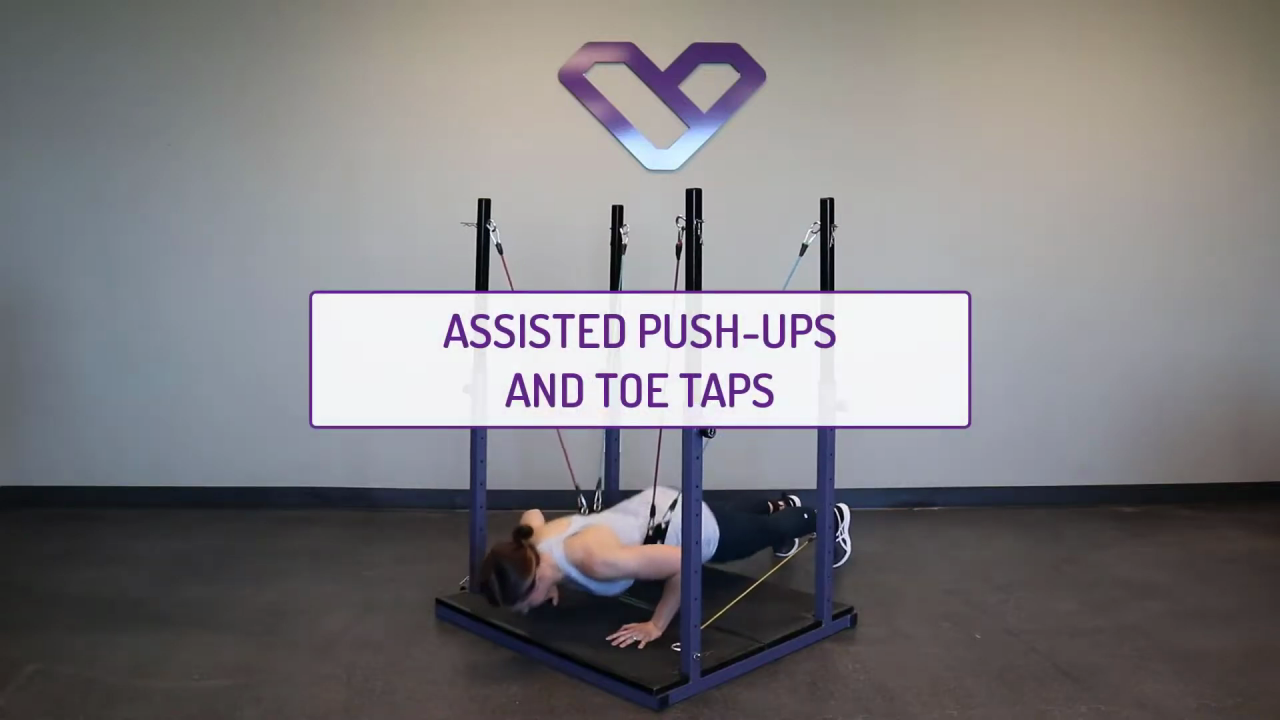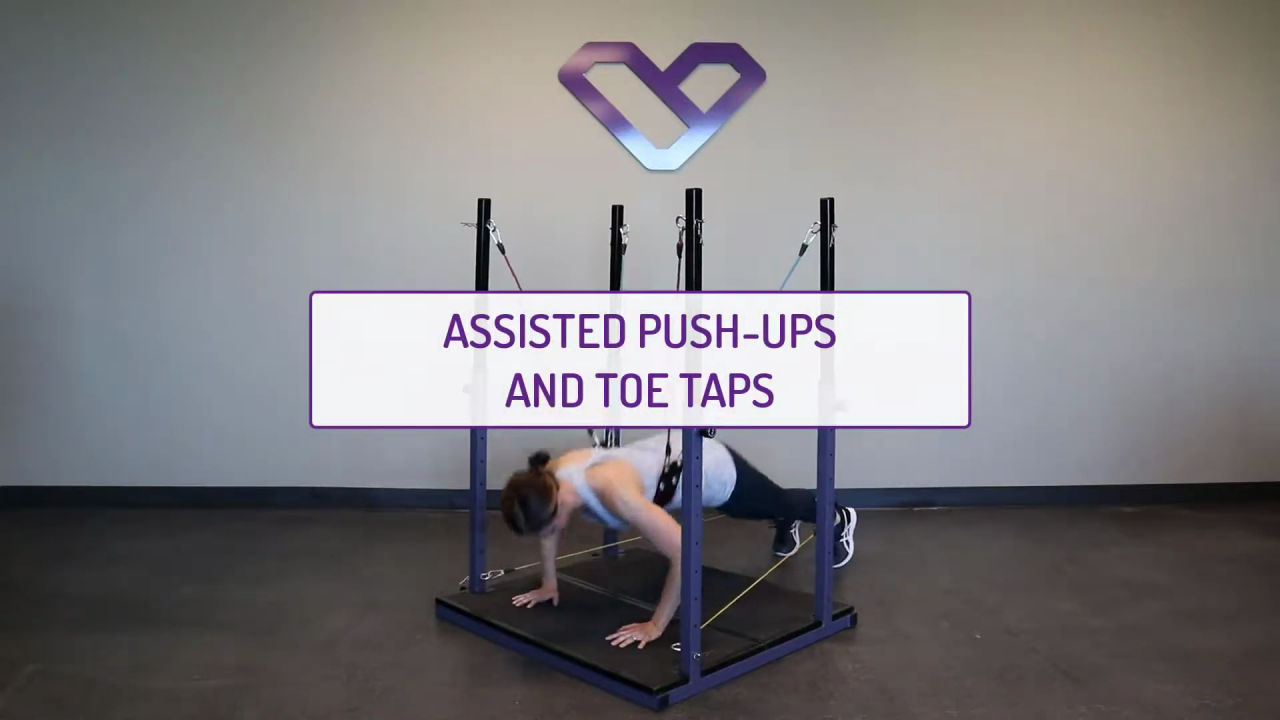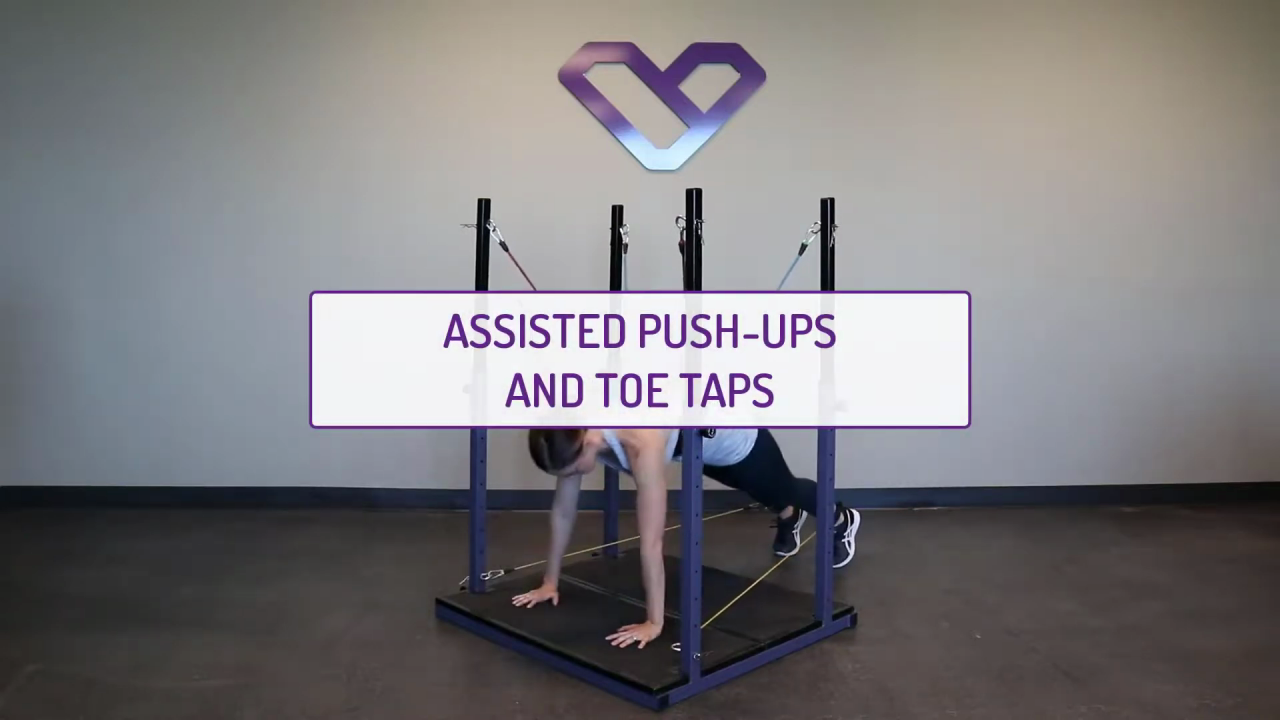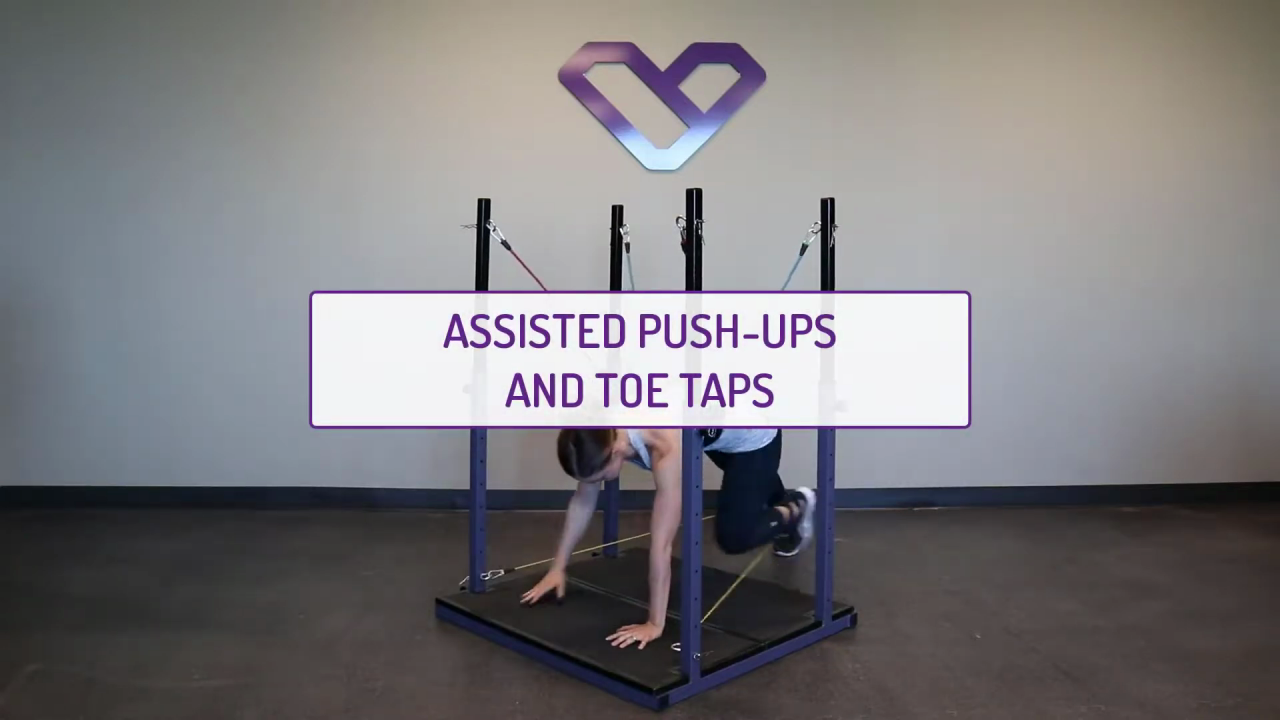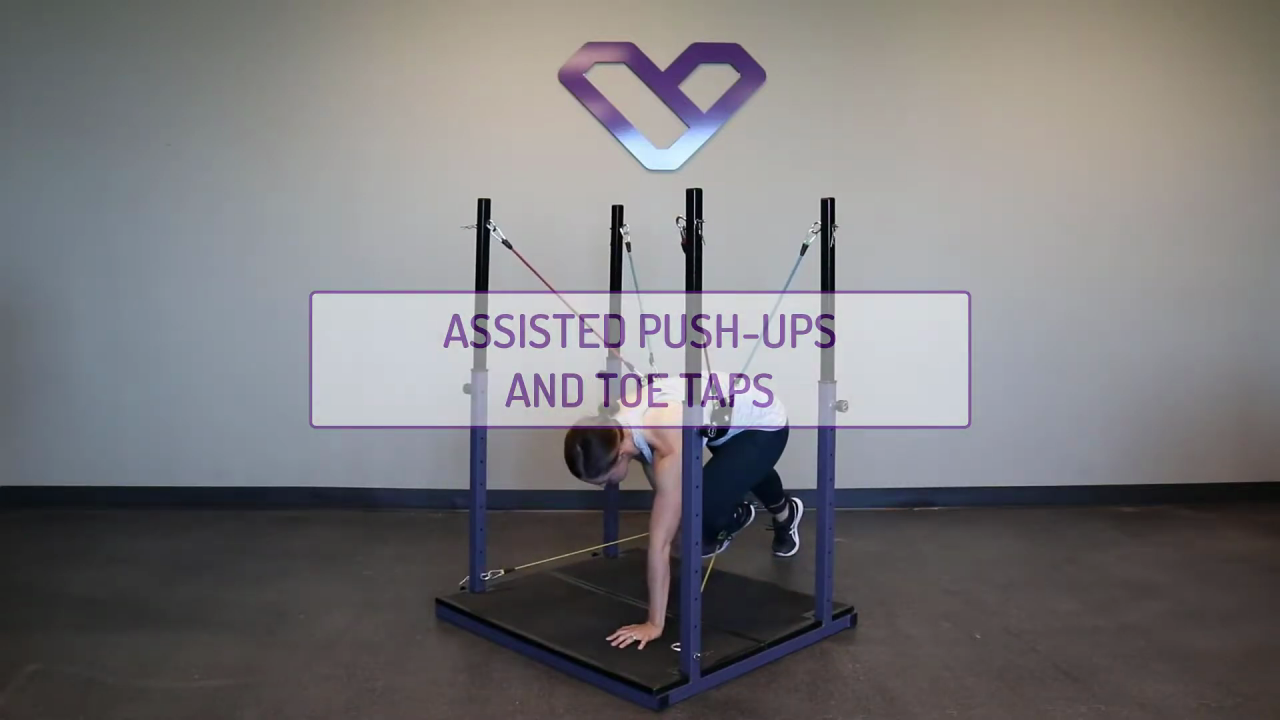
dt=0.3s
person 1, frame 1
left shoulder: (595, 561)
right shoulder: (531, 549)
left elbow: (683, 561)
right elbow: (532, 513)
left wrist: (656, 625)
right wrist: (550, 587)
right hip: (651, 509)
left knee: (767, 530)
right knee: (729, 513)
left ankle: (832, 518)
right ankle: (779, 504)
person 1, frame 2
left shoulder: (613, 491)
right shoulder: (552, 479)
left elbow: (687, 553)
right elbow: (545, 519)
left wrist: (656, 625)
right wrist: (549, 584)
left hip: (711, 471)
right hip: (672, 460)
left knee: (779, 502)
left ankle: (840, 519)
right ankle: (787, 524)
person 1, frame 3
left shoulder: (639, 443)
right shoulder: (576, 437)
left elbow: (651, 540)
right elbow: (562, 511)
left wrist: (654, 622)
right wrist: (550, 582)
left hip: (731, 435)
left knee: (784, 488)
right knee: (764, 491)
left ankle: (842, 520)
right ankle: (789, 516)
person 1, frame 4
left shoulder: (666, 447)
right shoulder: (600, 435)
left elbow: (661, 543)
right elbow: (581, 502)
left wrist: (654, 624)
right wrist: (556, 568)
left hip: (753, 430)
right hip: (717, 423)
left knee: (731, 538)
right knee: (751, 483)
left ankle: (798, 508)
right ankle: (780, 507)
person 1, frame 5
left shoulder: (669, 446)
right shoulder: (612, 427)
left elbow: (660, 542)
left wrist: (654, 624)
left hip: (764, 420)
right hip: (728, 406)
left knee: (703, 512)
right knee: (754, 473)
left ankle: (737, 517)
right ankle: (786, 514)
